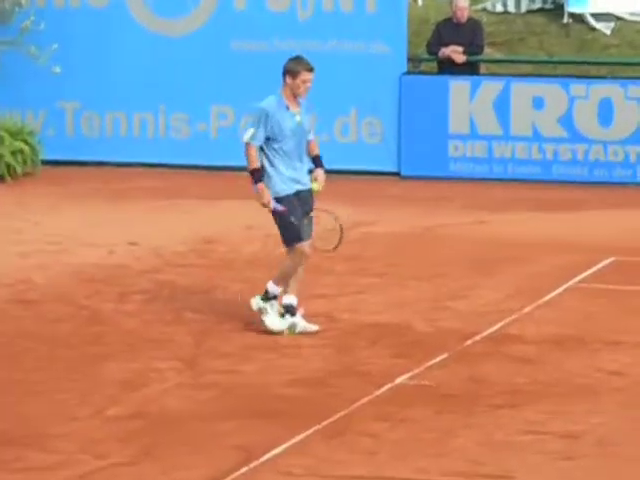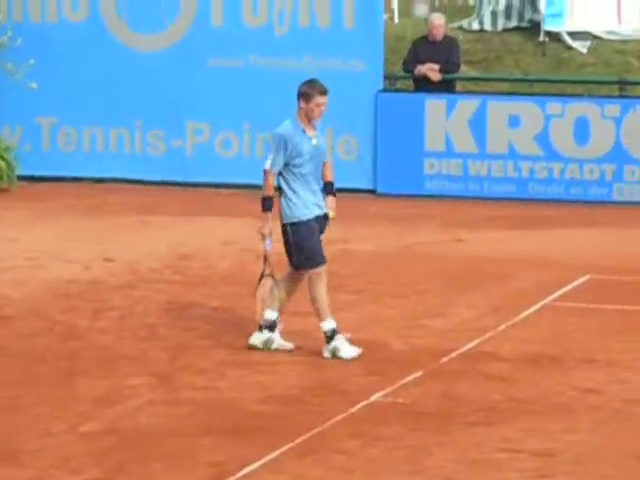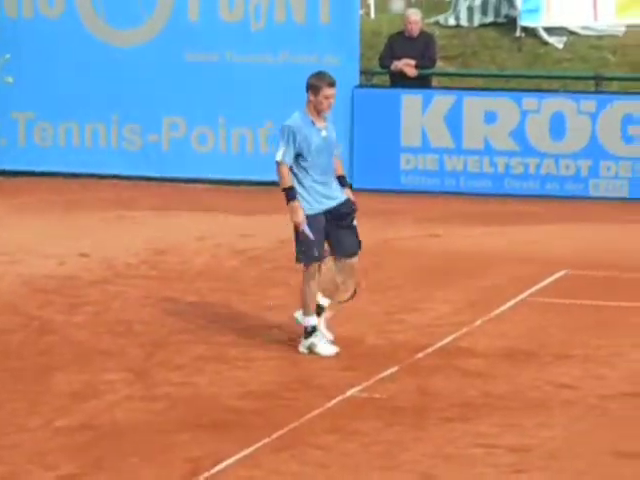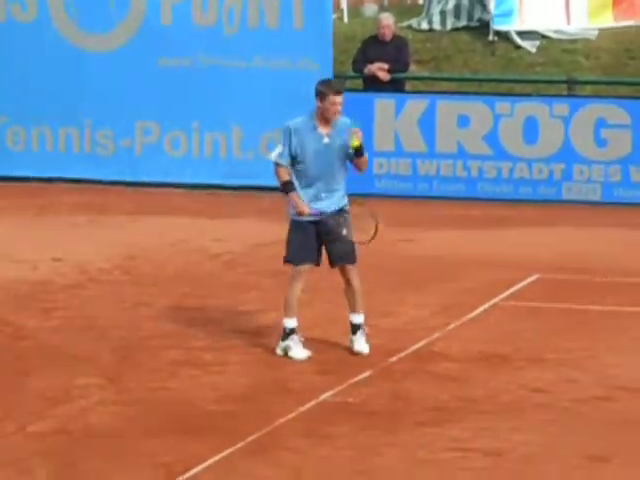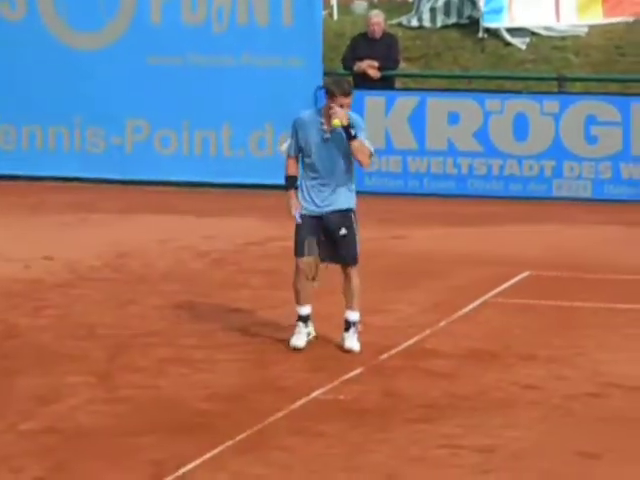
dt=0.3s
person 1, frame 1
left shoulder: (302, 108)
right shoulder: (267, 109)
right elbow: (251, 148)
left wrist: (318, 166)
right wrist: (261, 187)
left hip: (304, 189)
right hip: (281, 192)
left knee: (298, 250)
right knee: (302, 249)
left ankle: (289, 313)
right ankle: (267, 299)
person 1, frame 2
left shoulder: (317, 130)
right shoulder: (284, 134)
right elbow: (270, 175)
left wrist: (330, 193)
right wrist: (267, 217)
left hip: (316, 211)
right hip: (299, 215)
left knee: (296, 273)
right knee: (318, 272)
left ankle: (266, 330)
right ankle: (332, 339)
person 1, frame 3
left shoulder: (329, 122)
right shoulder: (293, 126)
right elbow: (283, 166)
left wrist: (345, 186)
right wrist: (295, 205)
left hip: (337, 203)
right hip: (310, 208)
left knee: (349, 261)
right knee: (313, 267)
left ankle: (316, 310)
right ankle: (309, 333)
person 1, frame 4
left shoulder: (345, 127)
right shoulder: (294, 129)
left elbow: (361, 167)
right elbow: (281, 166)
left wrist: (358, 149)
right wrist: (293, 197)
left hip: (336, 209)
right hip: (304, 212)
left knee: (349, 269)
right knee: (300, 271)
left ankle: (358, 331)
right ankle: (288, 337)
person 1, frame 5
left shoulder: (354, 123)
right shoulder: (303, 121)
left elbow: (366, 161)
right elbow: (293, 158)
left wrist: (347, 128)
right wrist: (292, 193)
left hip: (341, 206)
right hip: (308, 207)
left knee: (349, 267)
right knee: (303, 265)
left ankle: (351, 328)
right ankle: (304, 323)
